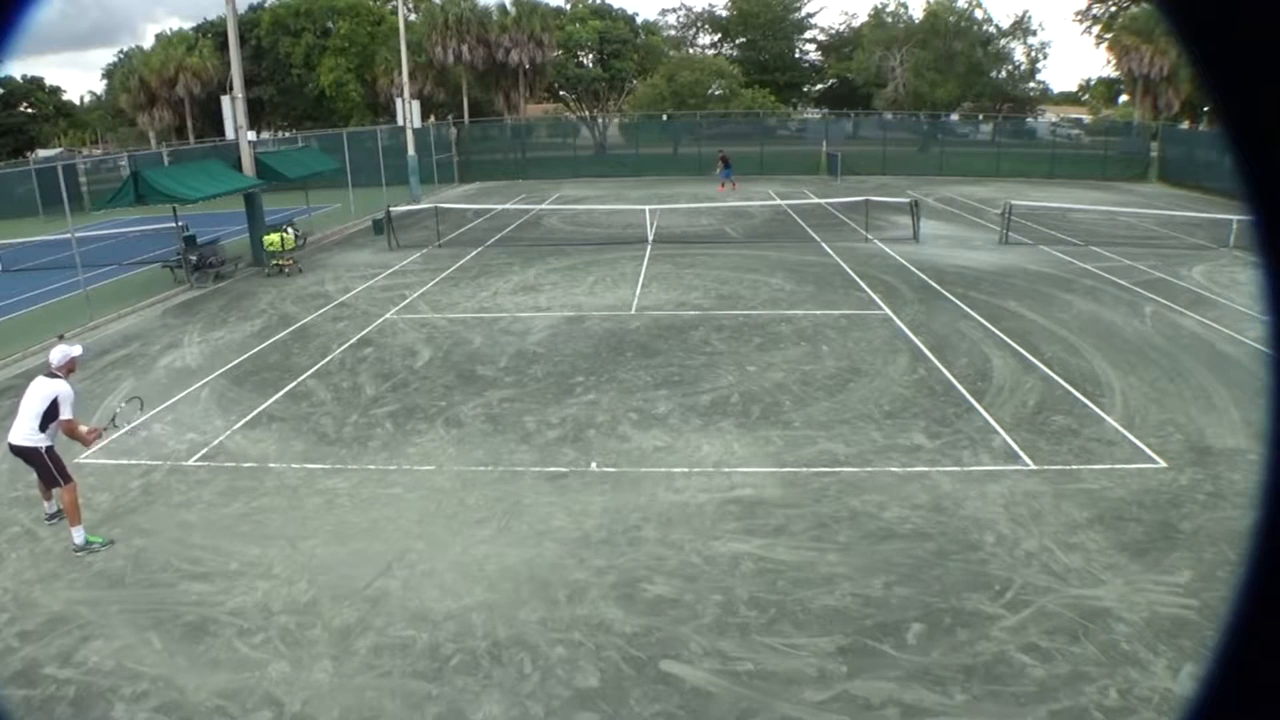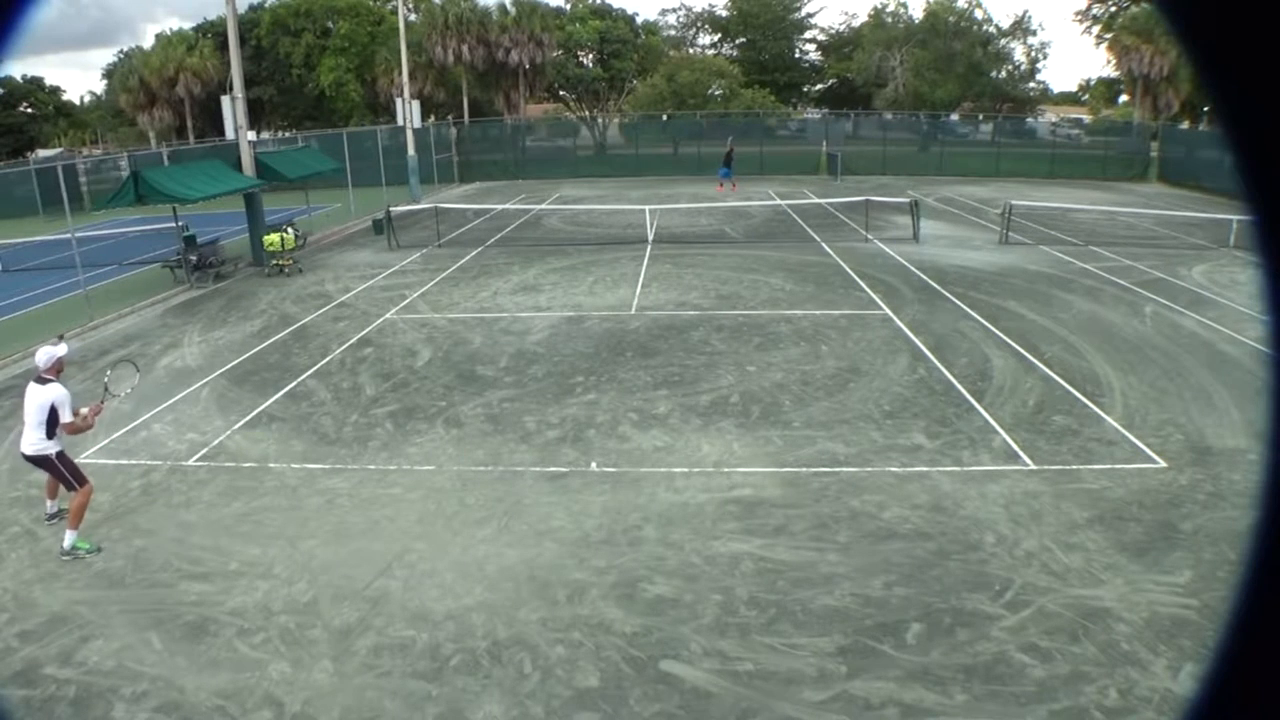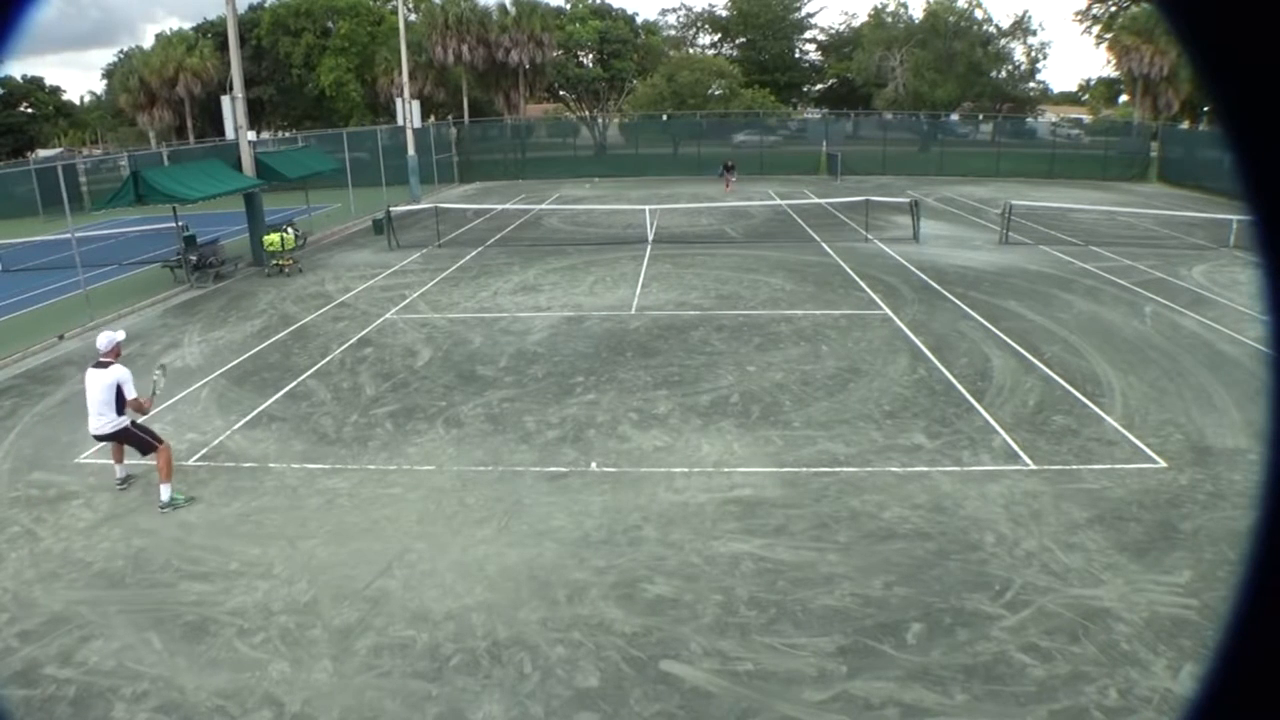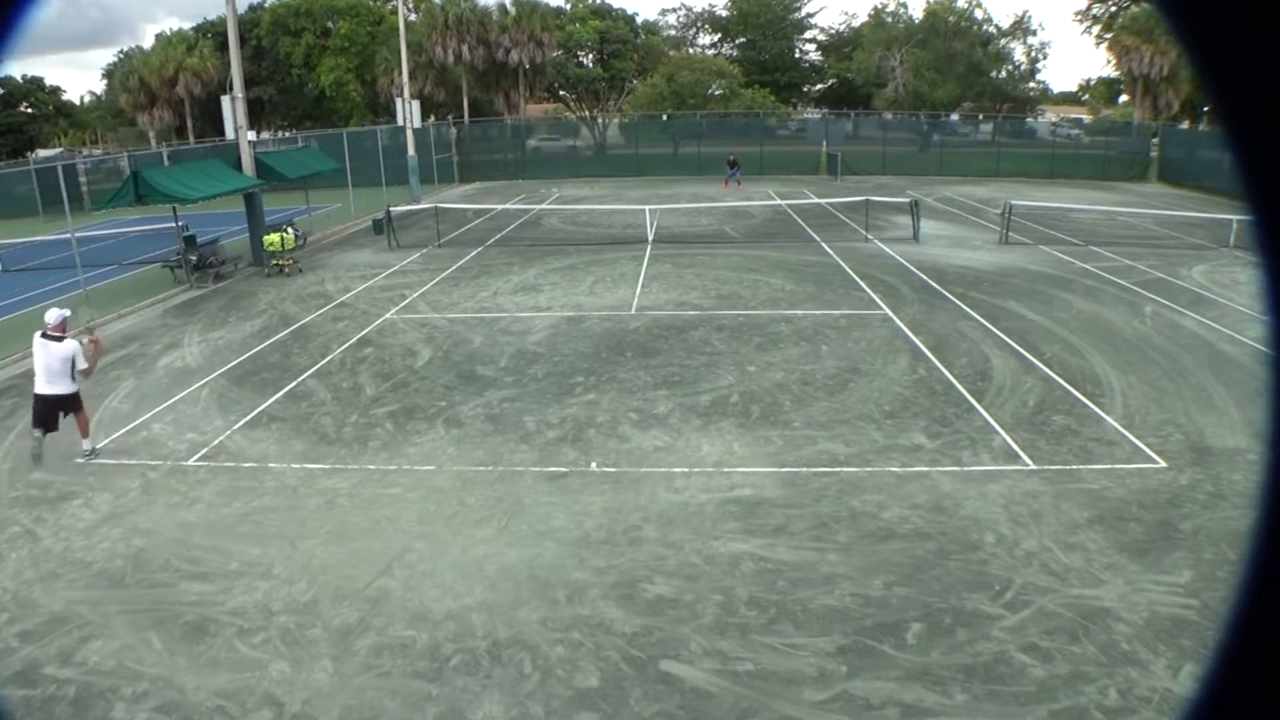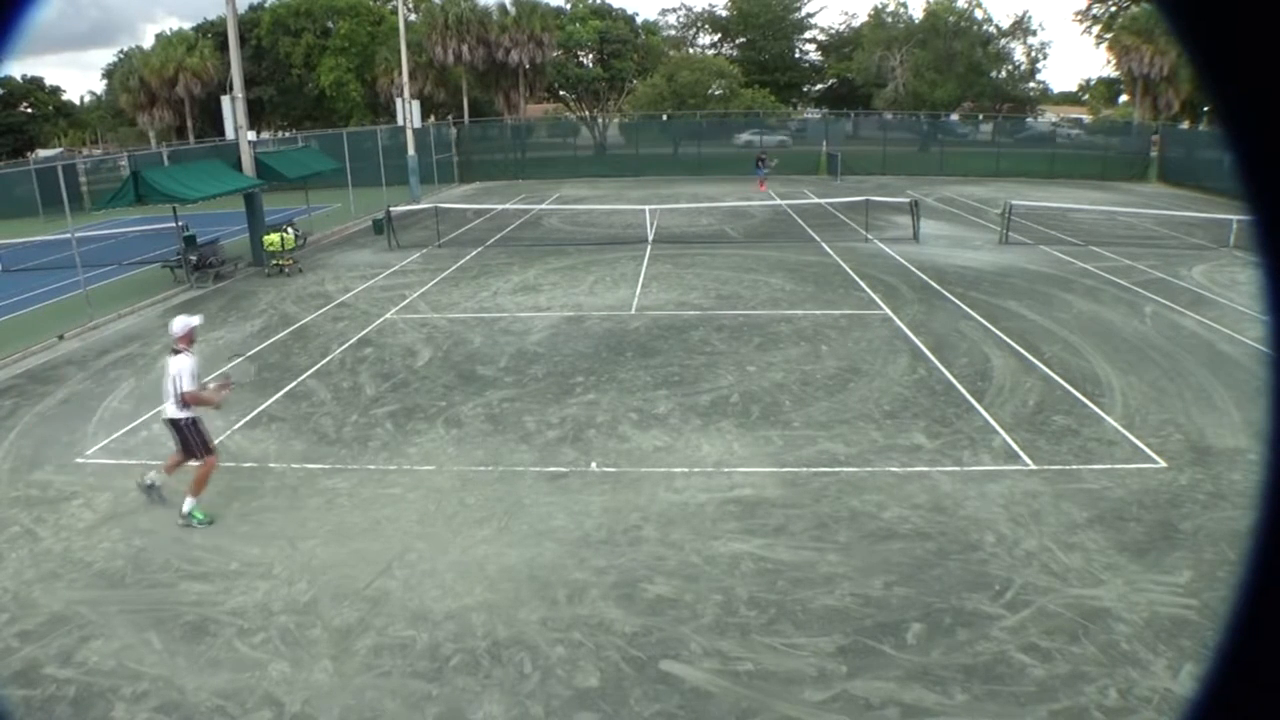
dt=1s
person 1, frame 1
left shoulder: (43, 380)
right shoulder: (63, 389)
right elbow: (66, 428)
left wrist: (84, 429)
right wrist: (85, 440)
left hip: (16, 440)
right hip: (34, 444)
left knee: (45, 472)
right knee: (68, 487)
left ankle: (51, 511)
right ankle: (80, 541)
person 1, frame 2
left shoulder: (34, 385)
right shoulder: (58, 392)
right elbow: (70, 429)
left wrist: (83, 412)
right wrist: (88, 424)
left hip: (28, 447)
right hip: (45, 451)
left knee: (57, 469)
right knee: (84, 489)
left ankle: (52, 511)
right ankle: (69, 545)
person 1, frame 3
left shoulder: (90, 371)
right shoulder: (121, 372)
right elbow: (133, 404)
left wrist: (138, 402)
right wrist: (145, 408)
left hip: (96, 430)
right hip: (117, 426)
right knee: (163, 449)
left ankle: (121, 477)
right ankle: (166, 499)
person 1, frame 4
left shoulder: (37, 337)
right shoulder: (72, 345)
right elbow: (85, 374)
right wrist: (96, 350)
left hip: (42, 395)
right hip: (67, 394)
left knee: (39, 431)
right knee: (80, 412)
left ankle: (38, 437)
right ankle: (88, 448)
person 1, frame 5
left shoulder: (176, 355)
right shoulder: (186, 360)
right elbow: (191, 397)
left wrist: (213, 388)
right wrist: (213, 401)
left hip: (178, 415)
right hip: (182, 417)
left knee: (187, 453)
right knee: (209, 461)
left ankle: (152, 480)
right ankle: (187, 511)
